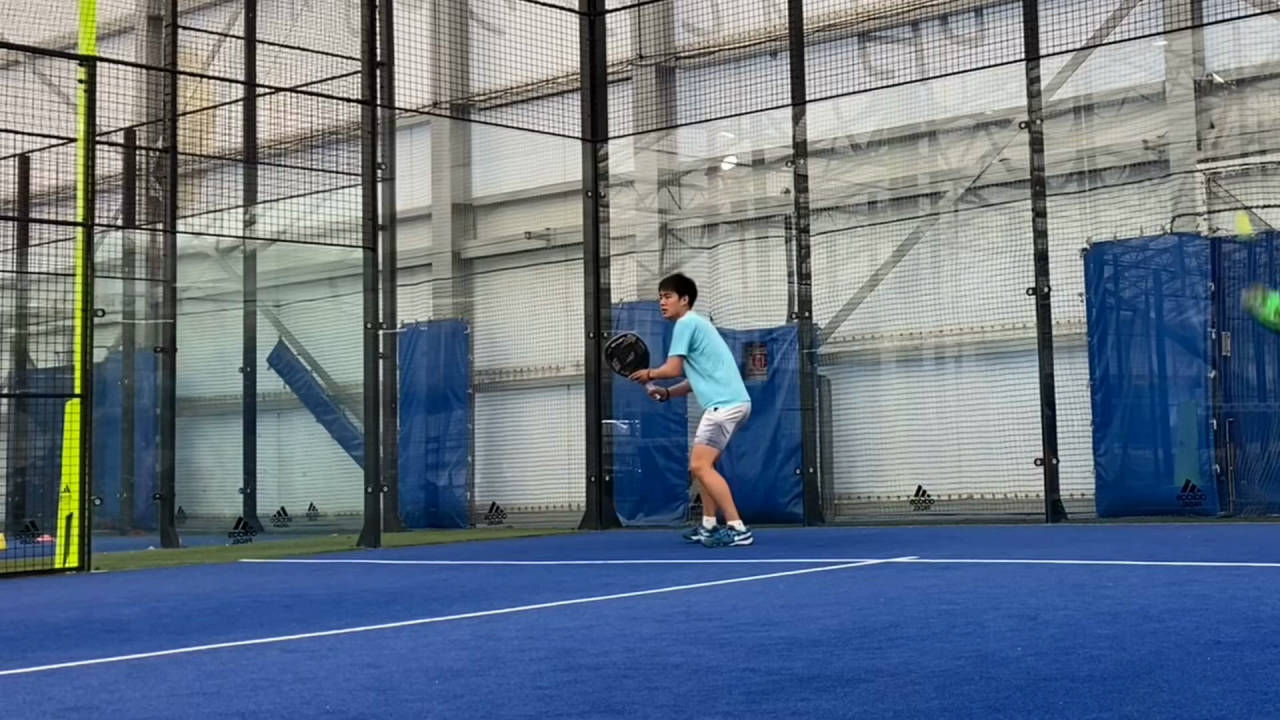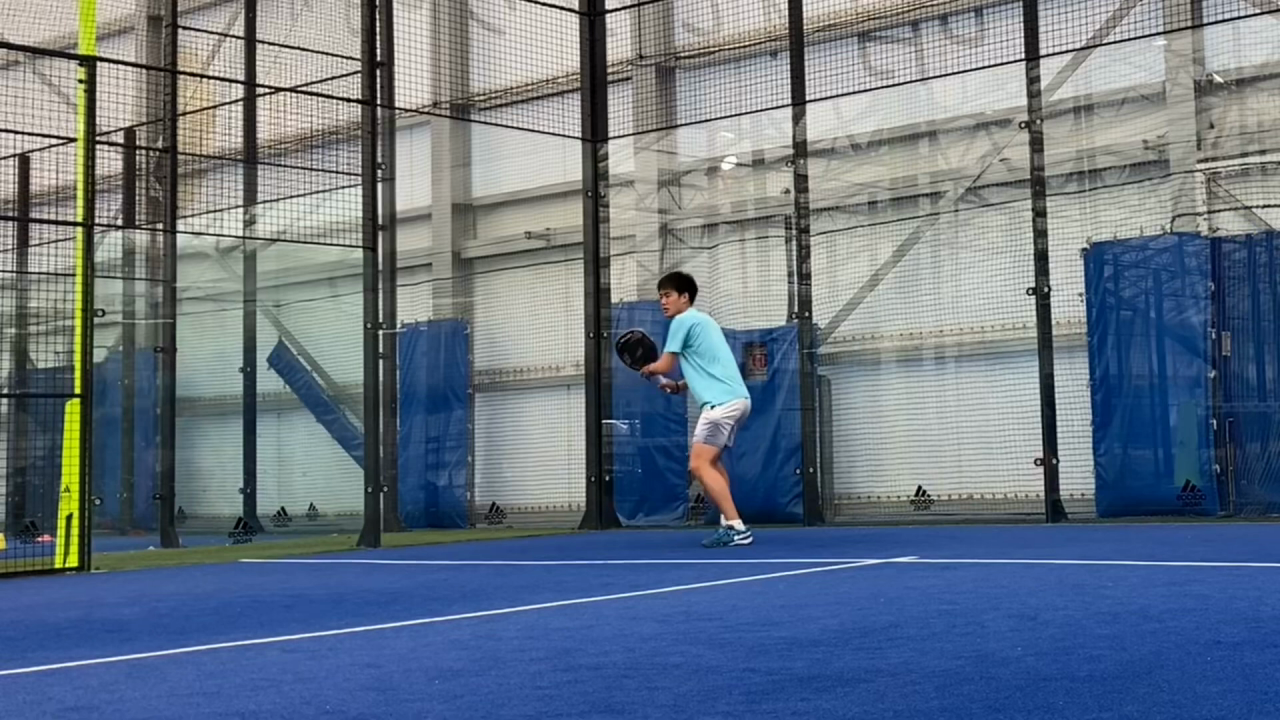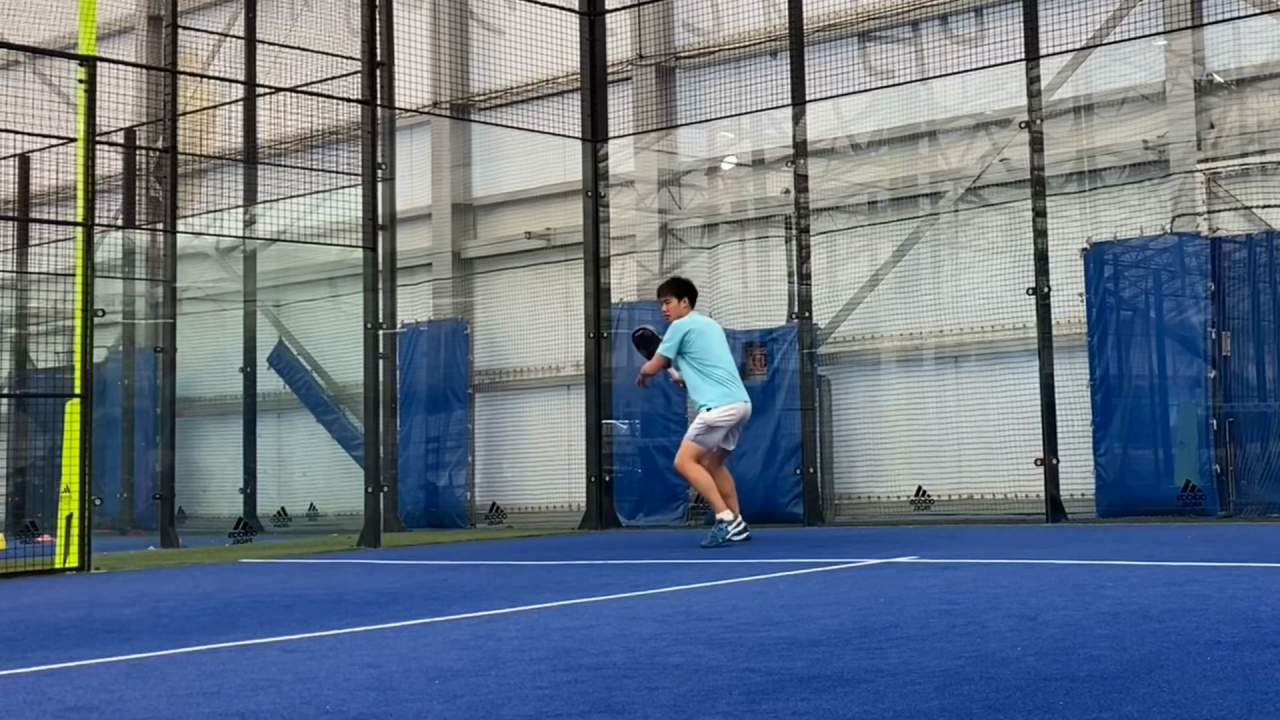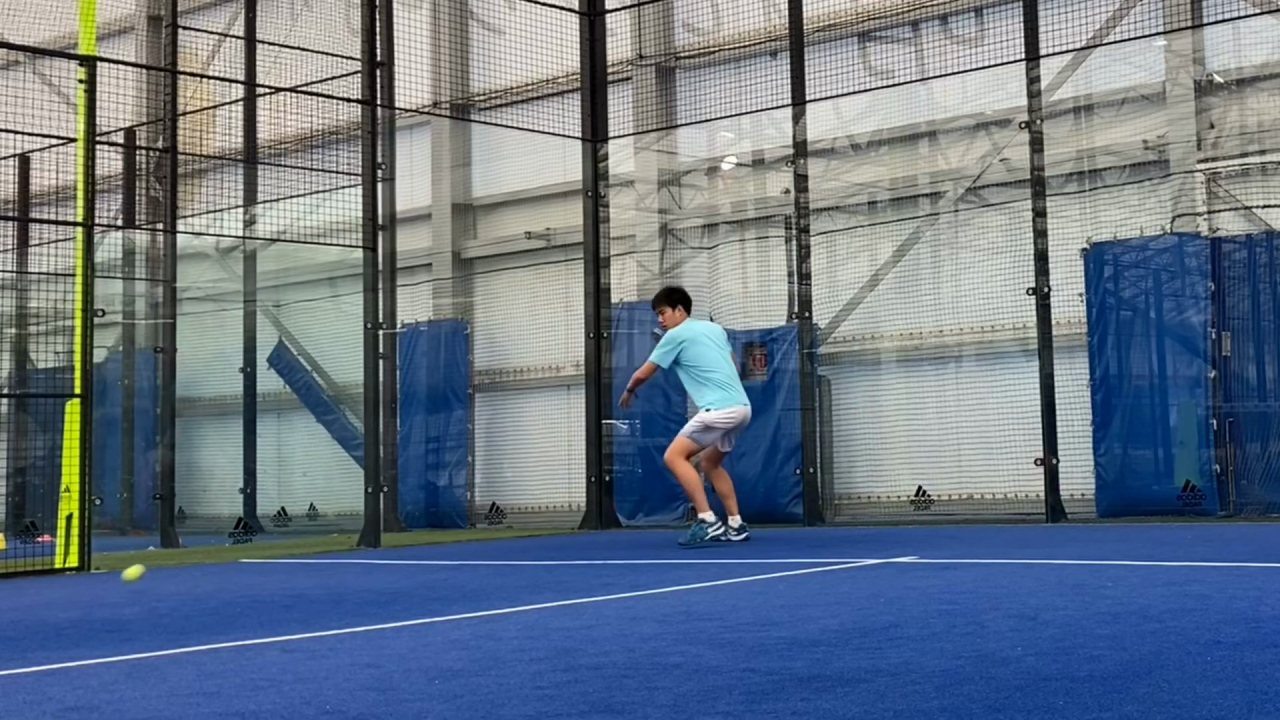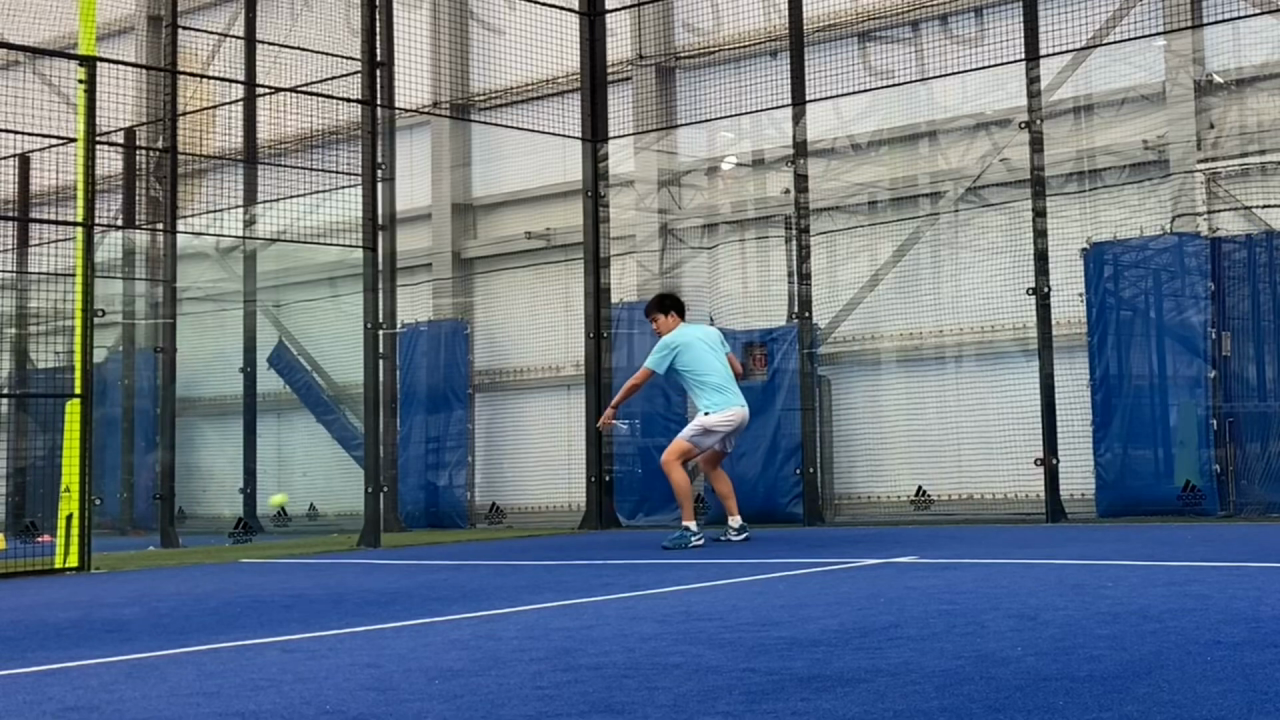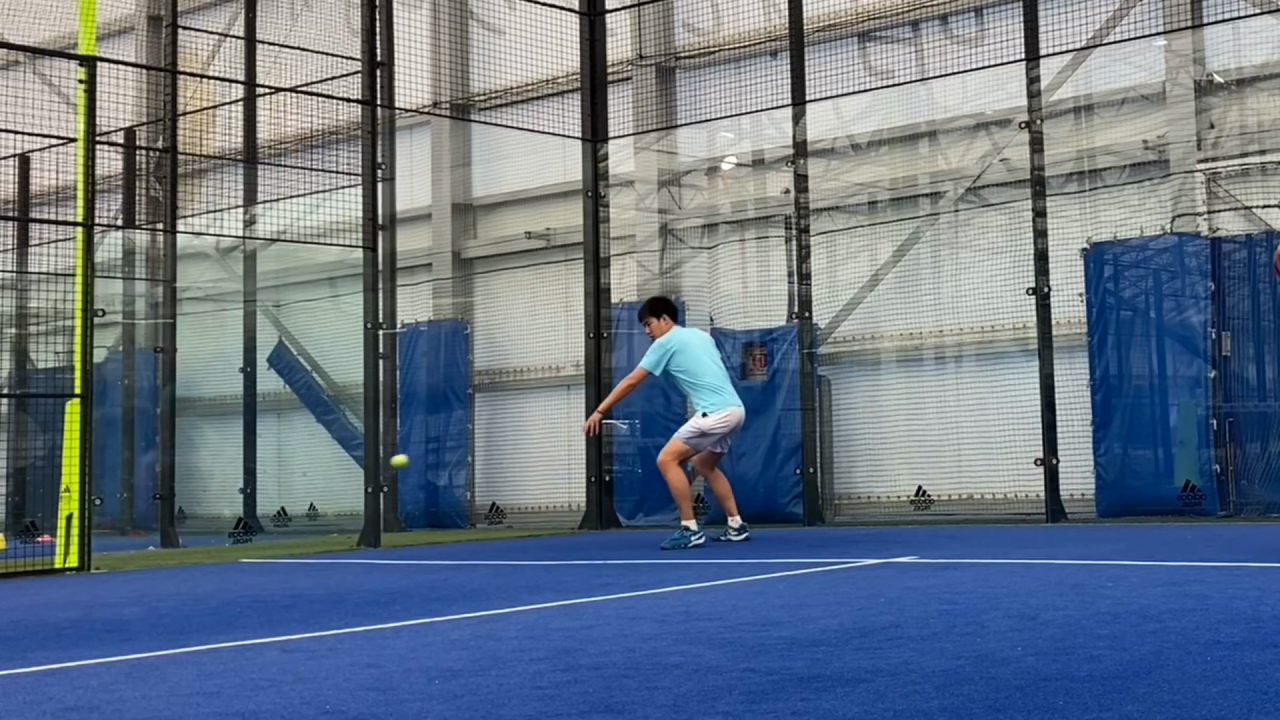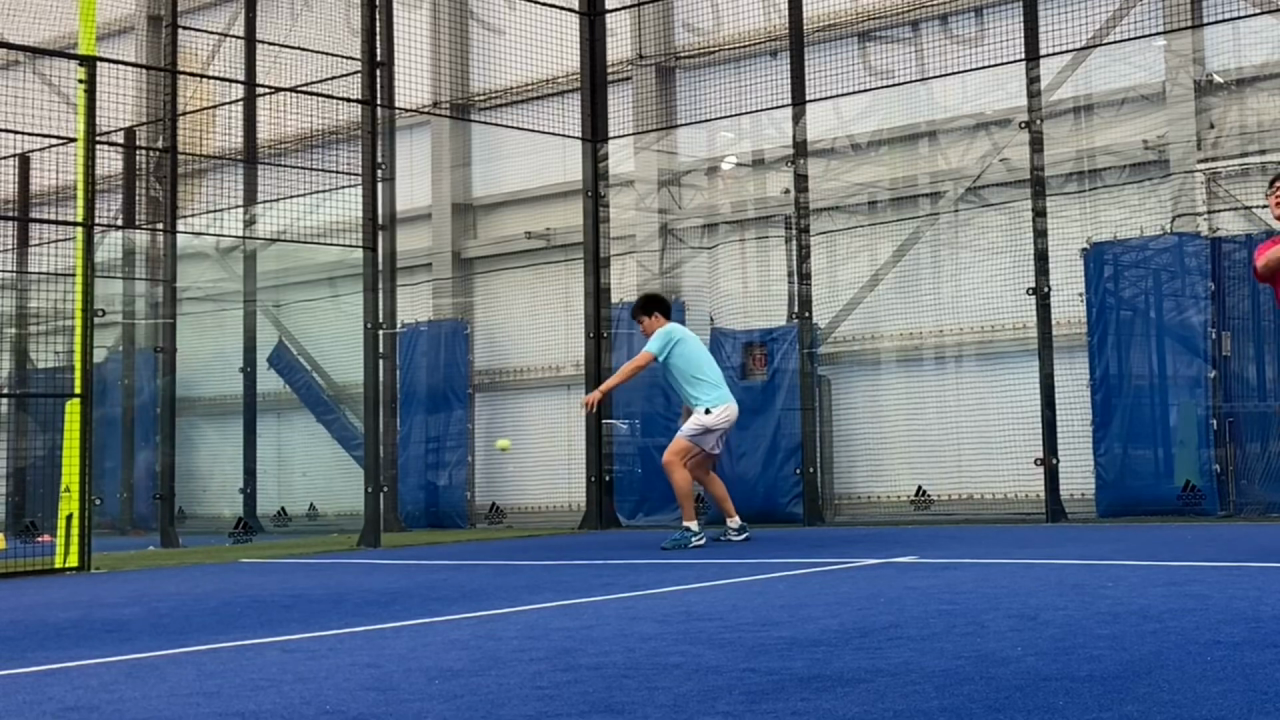
dt=0.1s
person 1, frame 1
left shoulder: (686, 323)
right shoulder: (698, 324)
left elbow: (672, 369)
left wrist: (645, 374)
right wrist: (668, 393)
left hip: (725, 404)
right hip: (735, 402)
left knee: (698, 466)
right knee: (704, 463)
left ankle: (737, 529)
right ankle: (709, 525)
person 1, frame 2
left shoulder: (682, 320)
right shoulder: (703, 320)
left elbow: (664, 365)
left wrist: (647, 368)
right wrist: (679, 386)
left hip: (723, 402)
right hip: (736, 400)
left knee: (699, 465)
right knee: (710, 462)
left ankle: (737, 529)
right ankle: (730, 524)
person 1, frame 3
left shoulder: (681, 327)
right shoulder: (711, 325)
left elbow: (653, 367)
left wrist: (642, 376)
right wrist: (688, 379)
left hip: (721, 407)
right hip: (741, 403)
left knee: (684, 462)
right knee: (713, 462)
left ankle: (726, 519)
right ankle: (736, 524)
person 1, frame 4
left shoulder: (676, 336)
right shoulder: (715, 328)
left elbow: (643, 374)
left wrist: (629, 391)
left hip: (720, 409)
right hip: (741, 408)
left knee: (673, 457)
right knee: (710, 462)
left ankle: (707, 519)
right ankle: (736, 525)
person 1, frame 5
left shoulder: (670, 342)
right shoulder: (711, 332)
left elbow: (637, 380)
right elbow: (737, 370)
left wrist: (612, 408)
left hip: (720, 412)
right hip: (739, 410)
left knee: (670, 460)
right knee: (709, 463)
left ankle: (690, 528)
right ankle: (737, 525)
person 1, frame 6
left shoulder: (665, 343)
right shoulder: (701, 336)
left elbow: (632, 381)
left wrist: (600, 411)
left hip: (717, 413)
right hip: (735, 410)
left knee: (667, 460)
right knee: (705, 464)
left ankle: (690, 529)
right ankle: (736, 525)
person 1, frame 7
left shoulder: (668, 333)
right shoulder: (674, 339)
left elbow: (635, 365)
left wrist: (600, 391)
right wrist: (688, 412)
left hip: (714, 408)
right hip: (726, 408)
left knee: (671, 460)
right knee: (698, 469)
left ankle: (691, 529)
right ankle: (736, 526)
